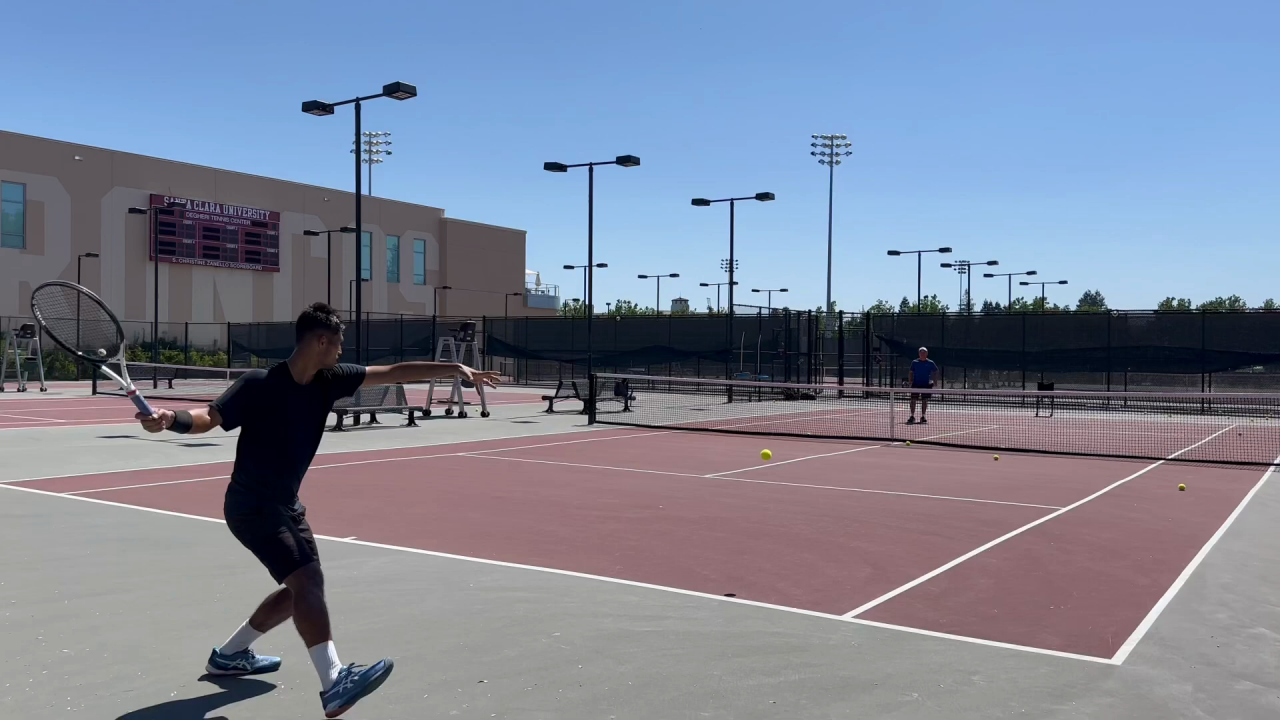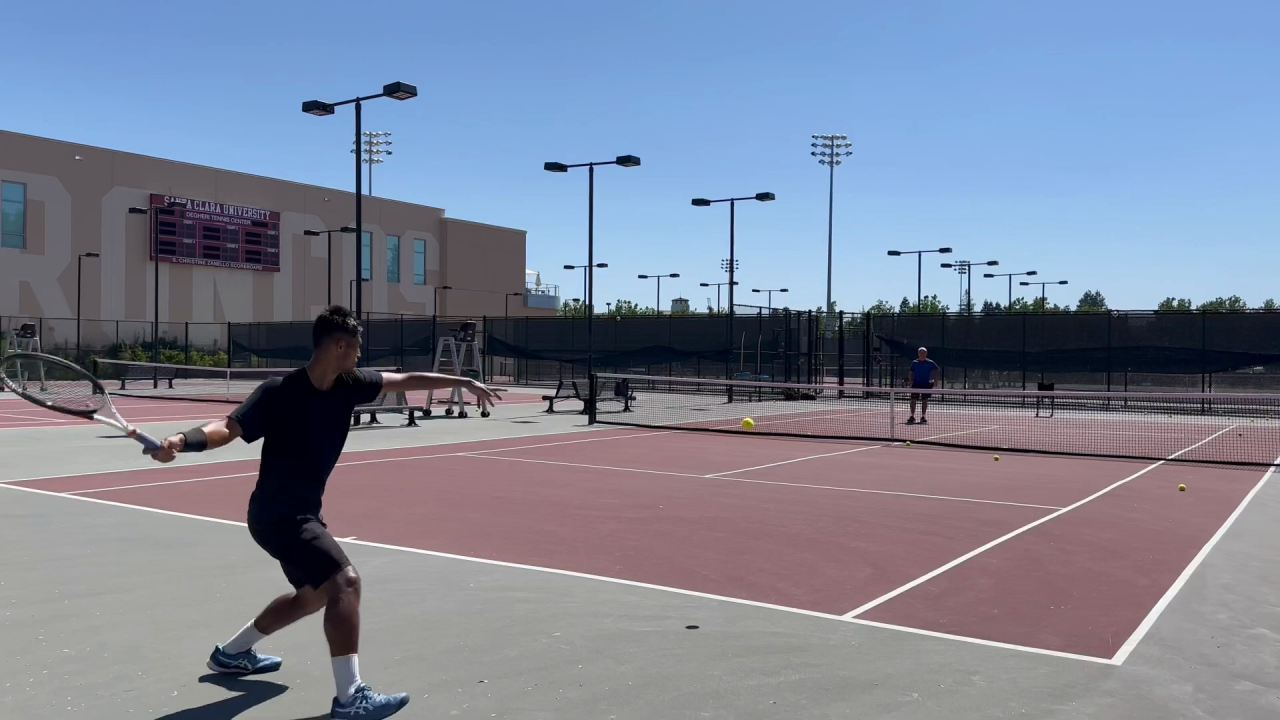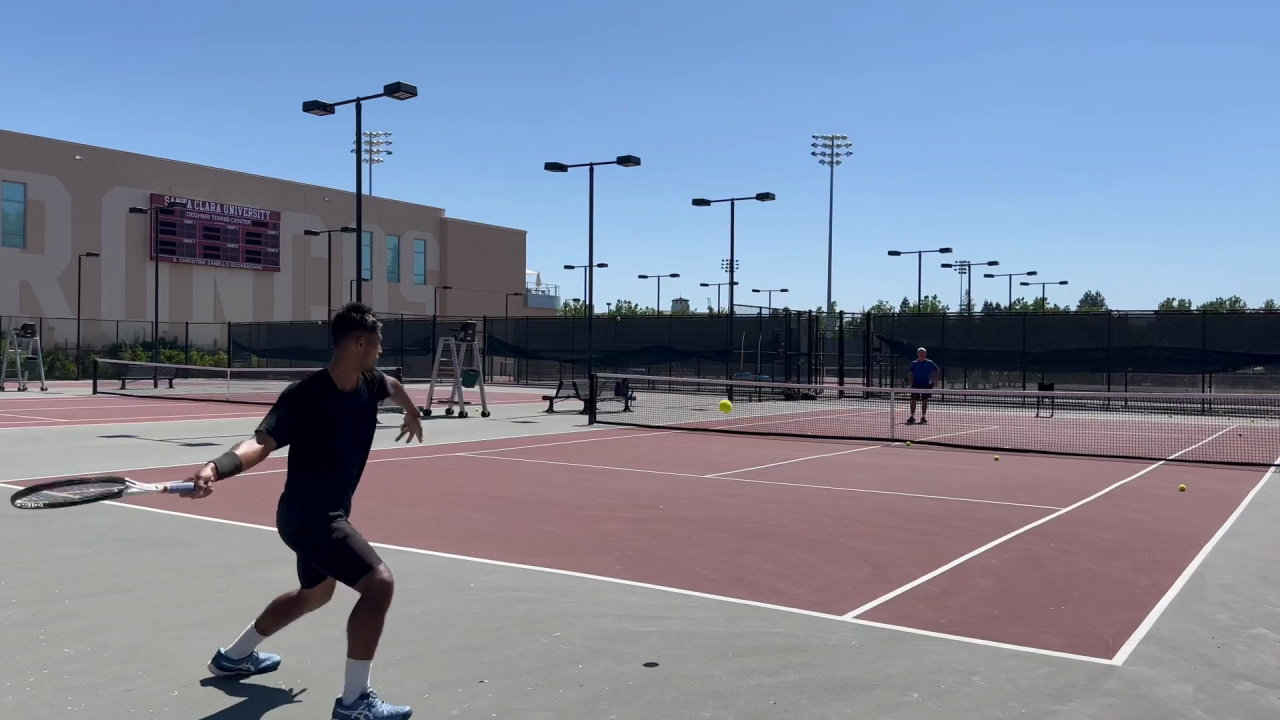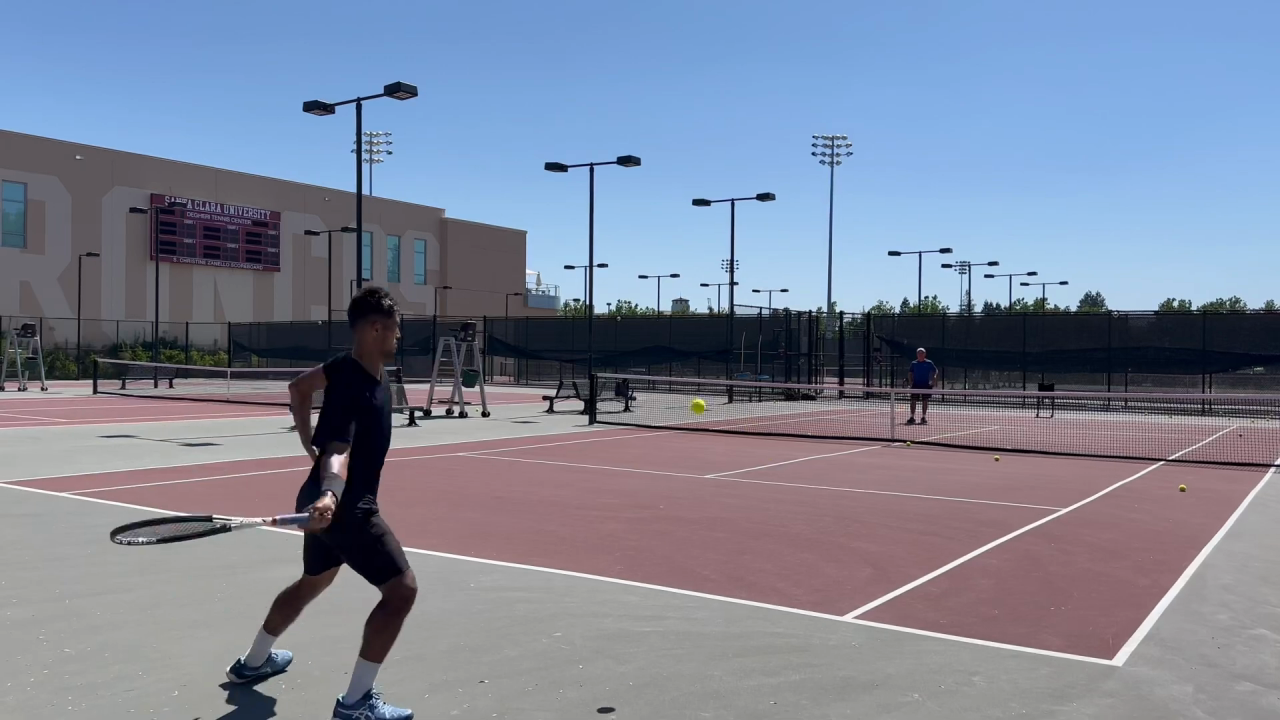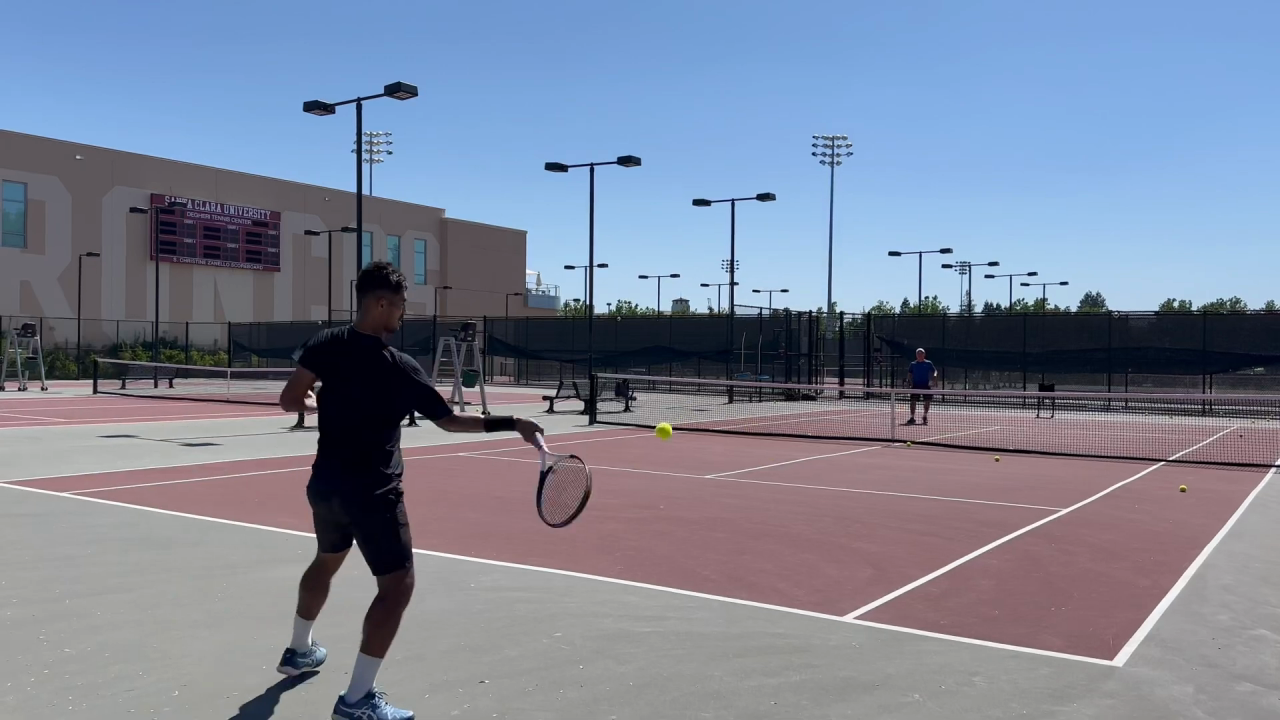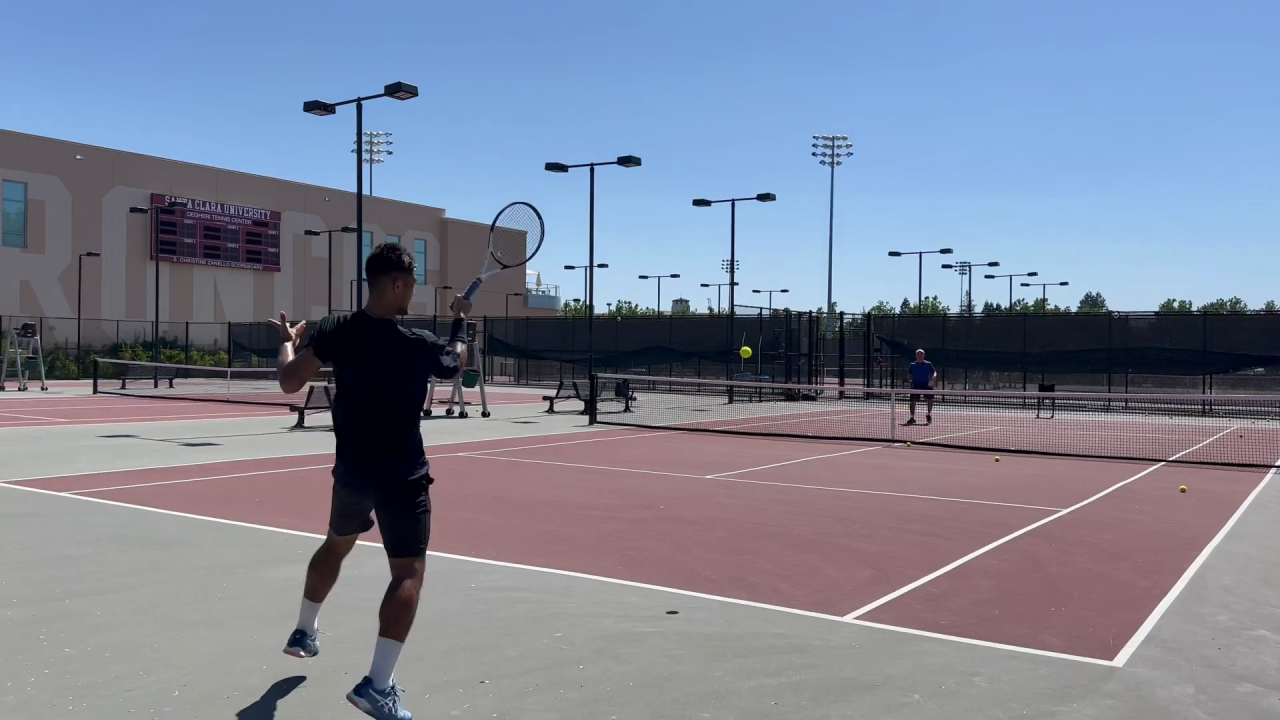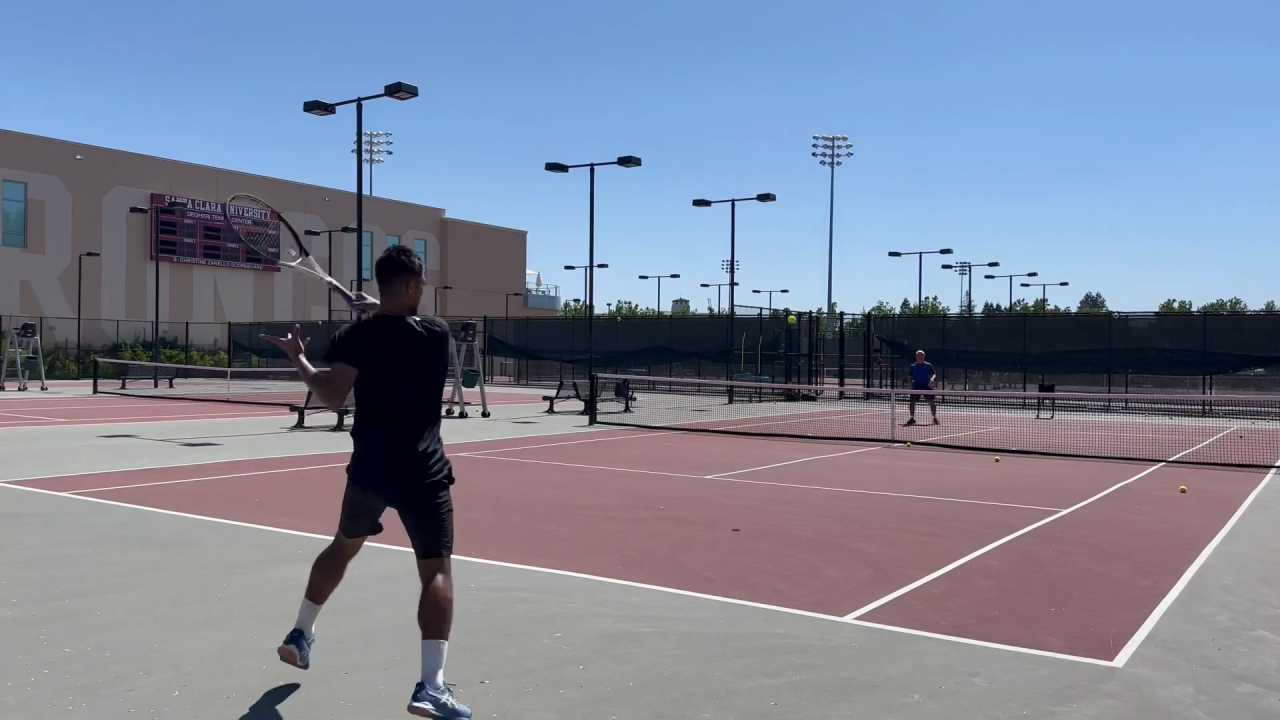
dt=0.1s
person 1, frame 1
left shoulder: (330, 379)
right shoulder: (258, 384)
left elbow: (392, 372)
right elbow: (207, 417)
left wrist: (455, 369)
right wrist: (169, 418)
left hip: (283, 505)
right hip: (252, 507)
left knee: (298, 589)
right knee: (307, 577)
left ankle: (229, 653)
right ankle: (336, 684)
person 1, frame 2
left shoulder: (350, 384)
right shoulder: (278, 393)
left elbow: (406, 380)
right elbow: (226, 429)
left wrist: (465, 382)
right wrist: (181, 440)
left hip: (303, 512)
right hip: (276, 515)
left knee: (313, 596)
right knee: (344, 582)
left ankle: (232, 653)
person 1, frame 3
left shoulder: (370, 382)
right shoulder: (306, 395)
left elbow: (391, 384)
right elbow: (259, 445)
left wrist: (411, 408)
right wrist: (215, 469)
left hip: (325, 515)
right hip: (314, 518)
left knee: (316, 593)
right knee: (378, 585)
left ankle: (234, 657)
person 1, frame 4
left shoulder: (351, 367)
right shoulder: (353, 390)
left elbow: (298, 388)
right elbow: (338, 455)
left wrist: (308, 438)
right wrist: (330, 495)
left hip: (329, 504)
right hip: (345, 510)
left knee: (314, 581)
right knee: (401, 589)
left ankle: (254, 661)
person 1, frame 5
left shoulder: (325, 345)
right shoulder: (400, 369)
left elbow: (288, 399)
right elbow: (450, 421)
left wrist: (308, 403)
right wrist: (514, 423)
left hip: (325, 485)
right hip: (371, 491)
left knee: (327, 562)
right knee: (397, 585)
left ankle: (298, 650)
person 1, frame 6
left shoulder: (336, 331)
right shoulder: (419, 345)
left elbow: (290, 382)
right elbow: (456, 361)
left wrist: (288, 343)
right wrist: (460, 319)
left hip: (349, 474)
right hip: (402, 476)
left knee: (336, 546)
right knee: (408, 574)
left ankle: (304, 633)
person 1, frame 7
left shoulder: (357, 335)
right shoulder: (437, 332)
left elbow: (331, 394)
left wrist: (297, 358)
left hip: (369, 472)
right hip: (425, 475)
left knee: (342, 547)
right knee: (436, 572)
left ankle: (300, 638)
